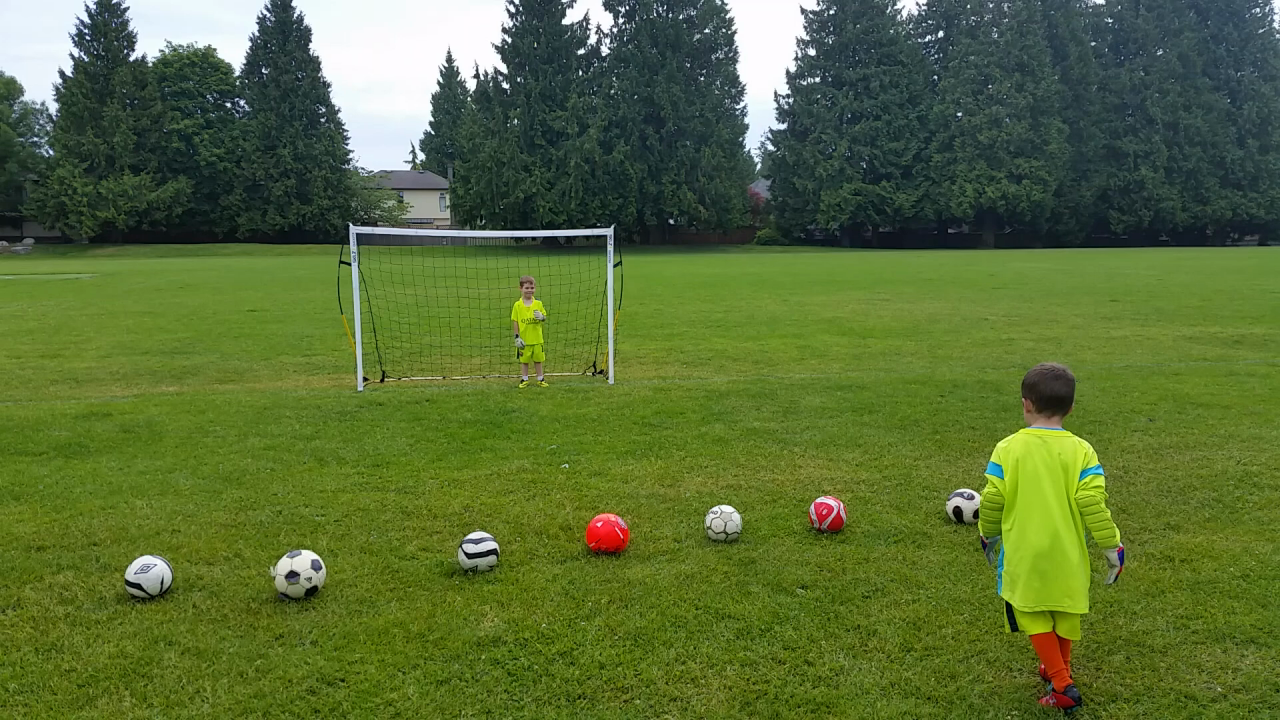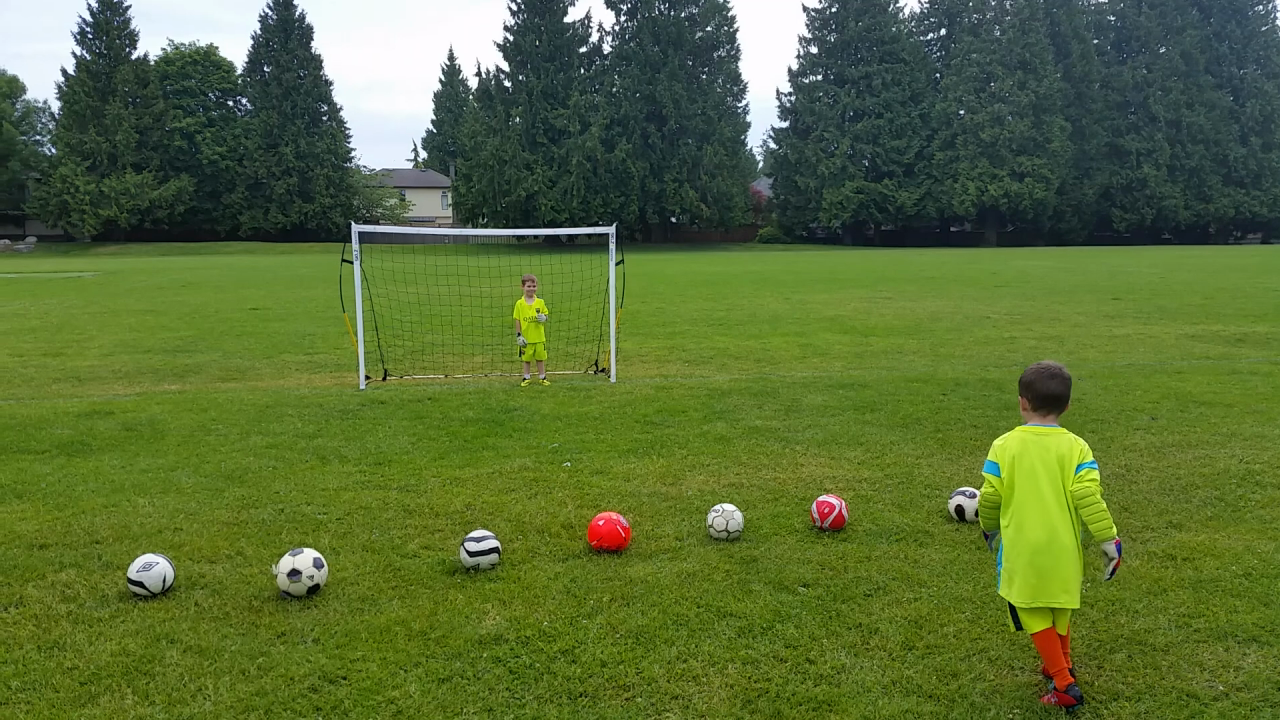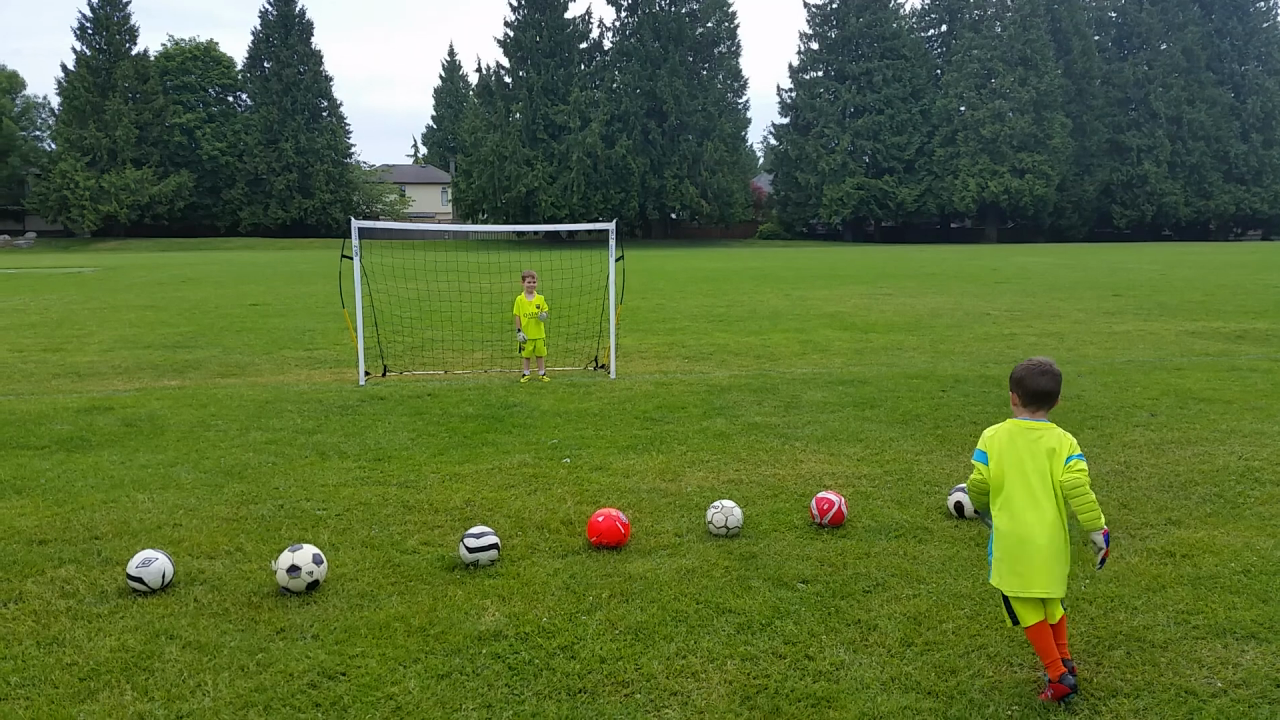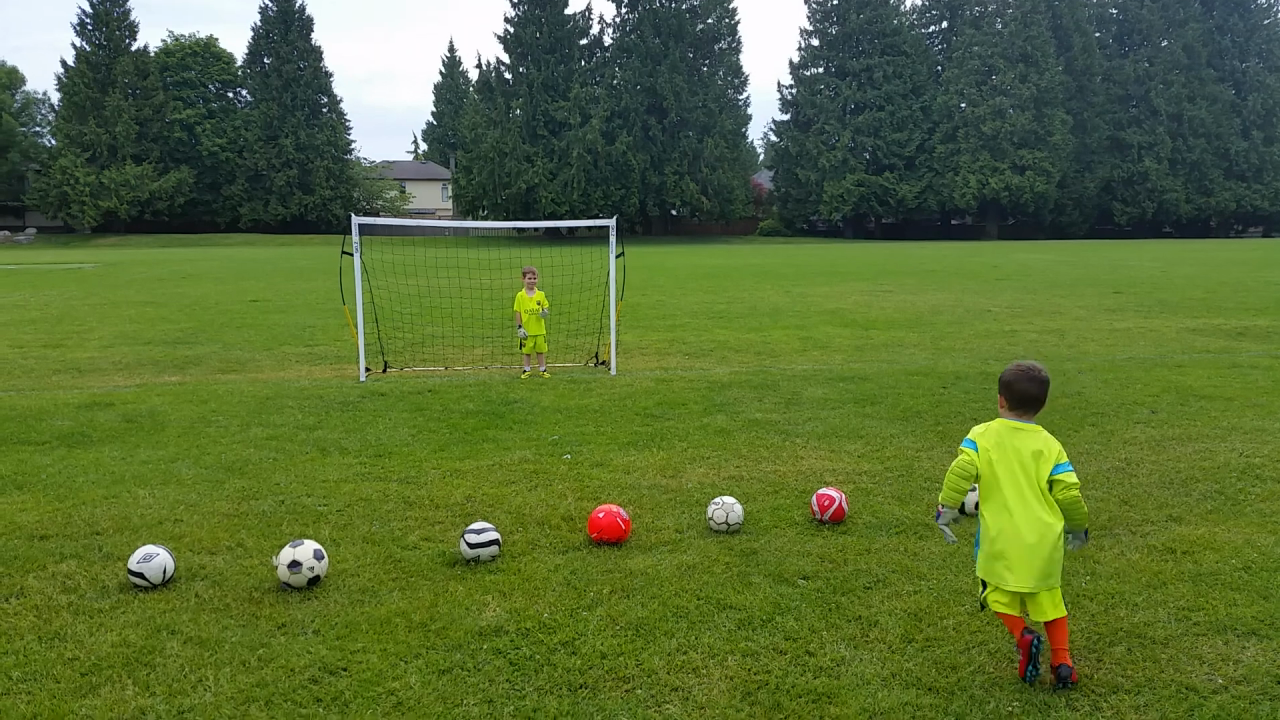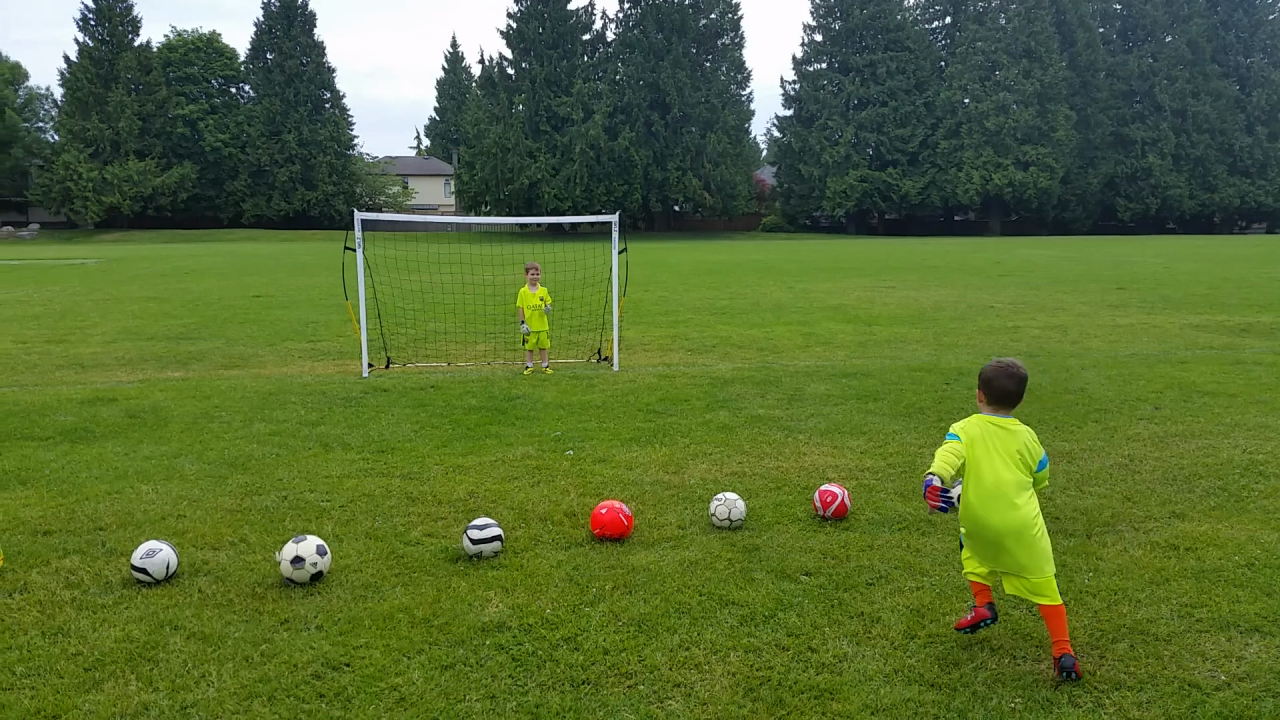
dt=0.1s
person 1, frame 1
left shoulder: (1008, 448)
right shoulder: (1082, 451)
left elbow: (992, 500)
right elbow: (1094, 505)
left wrist: (988, 537)
right wrist: (1113, 547)
left hip: (1024, 552)
right hip: (1068, 553)
left knee: (1035, 619)
right knee: (1064, 615)
left ankle: (1063, 687)
right ankle: (1058, 670)
person 1, frame 2
left shoulder: (1004, 446)
right shoulder: (1076, 447)
left elbow: (989, 498)
right elbow: (1089, 498)
left wrist: (989, 529)
right wrist: (1110, 541)
left hip: (1022, 549)
right hip: (1063, 548)
left knee: (1036, 616)
right knee: (1060, 610)
left ankle: (1064, 686)
right ankle: (1060, 667)
person 1, frame 3
left shoulder: (994, 437)
right shoulder: (1064, 441)
left elbow: (980, 484)
right elbow: (1079, 490)
left wrist: (984, 510)
right wrist: (1099, 533)
left hip: (1013, 542)
right hip: (1053, 541)
left knee: (1030, 613)
right knee: (1052, 601)
left ankle: (1059, 676)
right ankle: (1061, 664)
person 1, frame 4
left shoulder: (982, 435)
right shoulder: (1048, 444)
left elbow: (962, 472)
right elbow: (1069, 492)
left wrist: (946, 508)
right wrist: (1078, 526)
left hip: (1002, 538)
right hip: (1045, 537)
left knee: (1000, 598)
right knee: (1049, 597)
left ankle: (1024, 637)
right ankle: (1063, 663)
person 1, frame 5
left shoulder: (963, 430)
right shoulder: (1027, 437)
left elbow: (948, 457)
right elbow: (1040, 479)
left wrist: (934, 479)
left hip: (981, 524)
right hip: (1024, 525)
left knee: (974, 559)
right knee: (1044, 589)
left ankle: (983, 609)
right ankle: (1063, 654)
